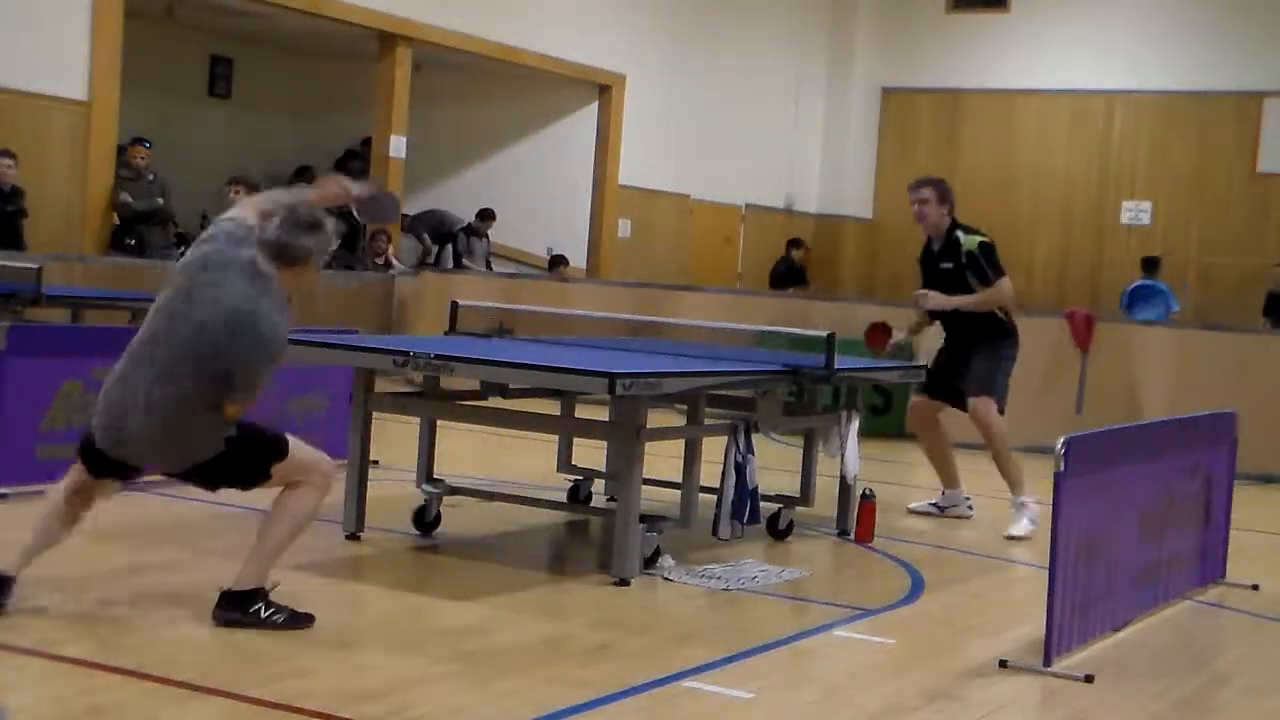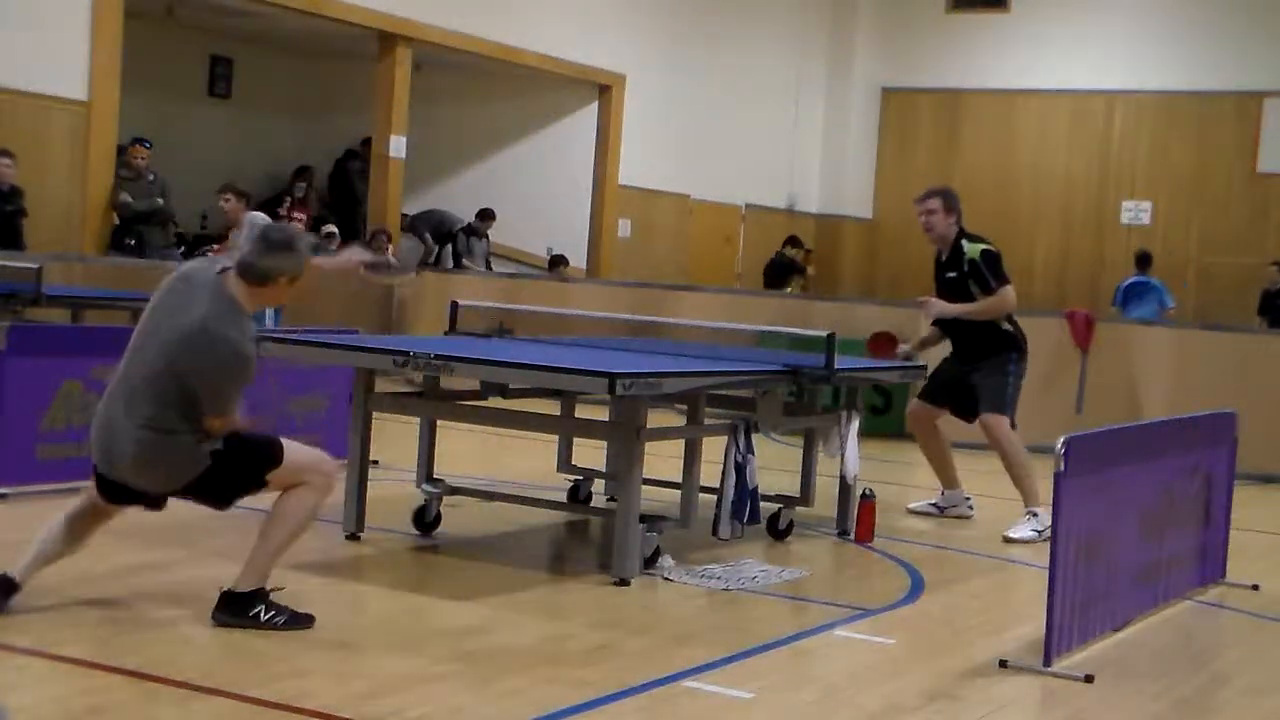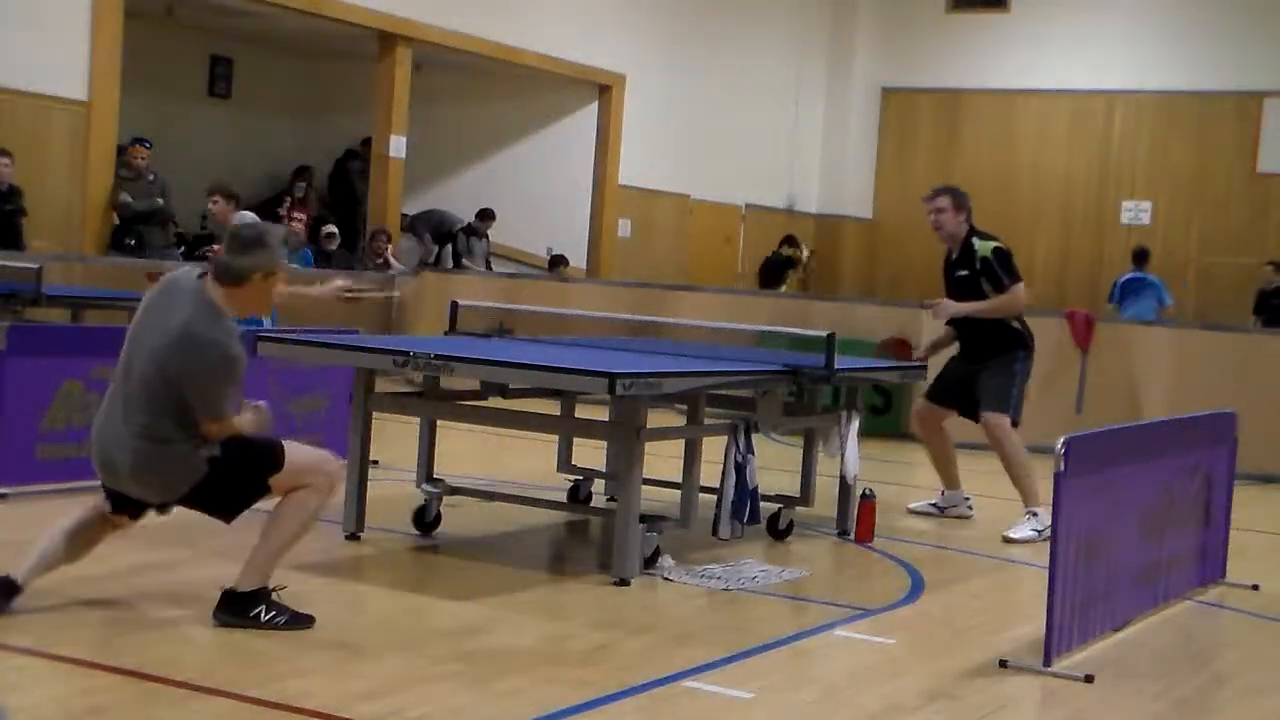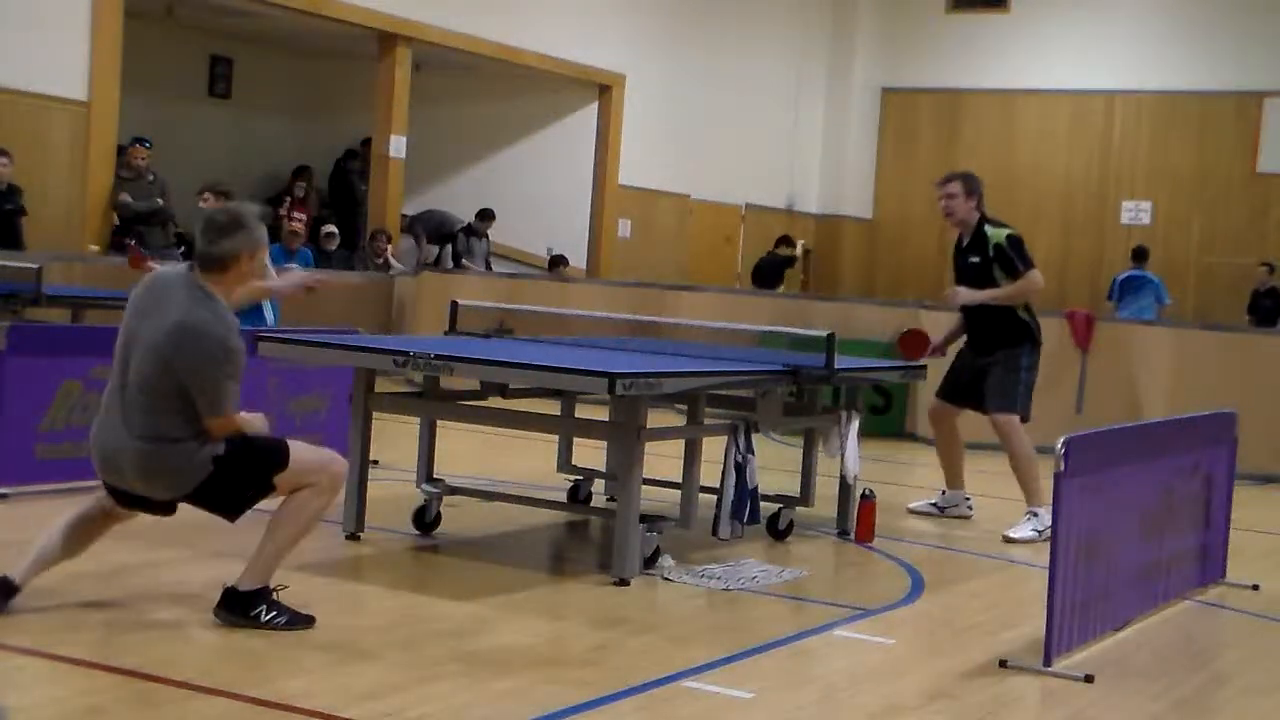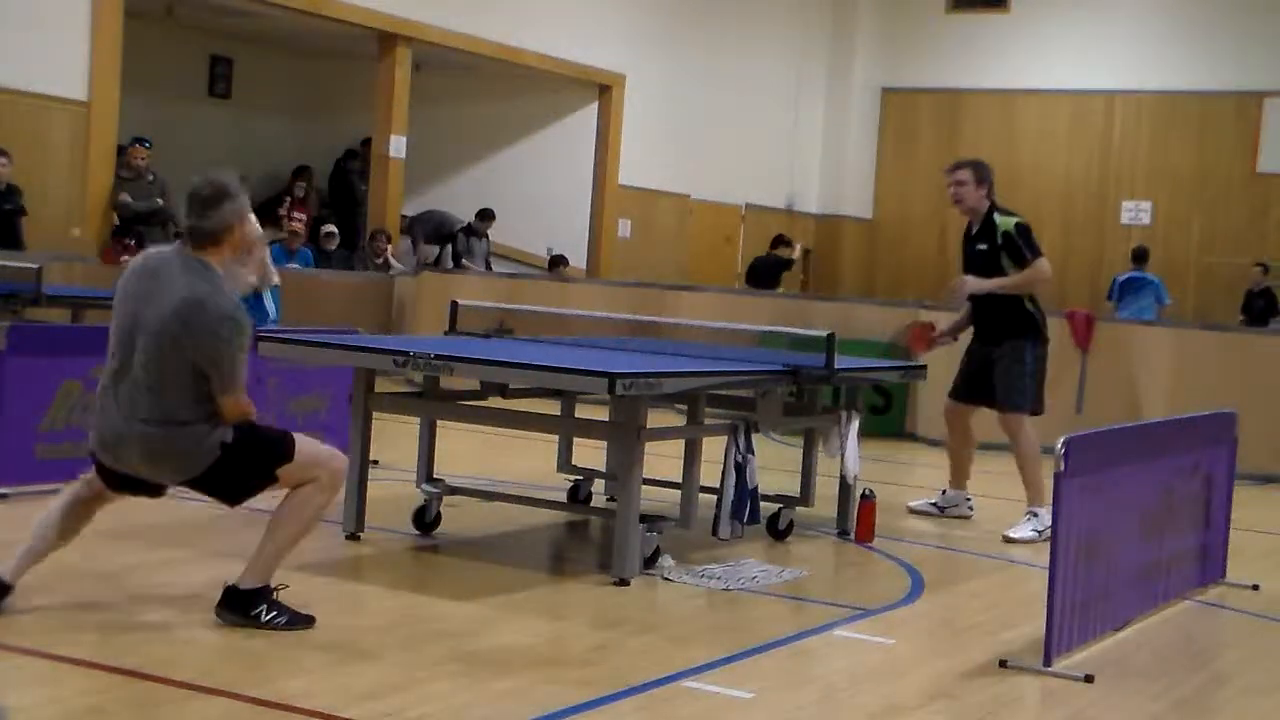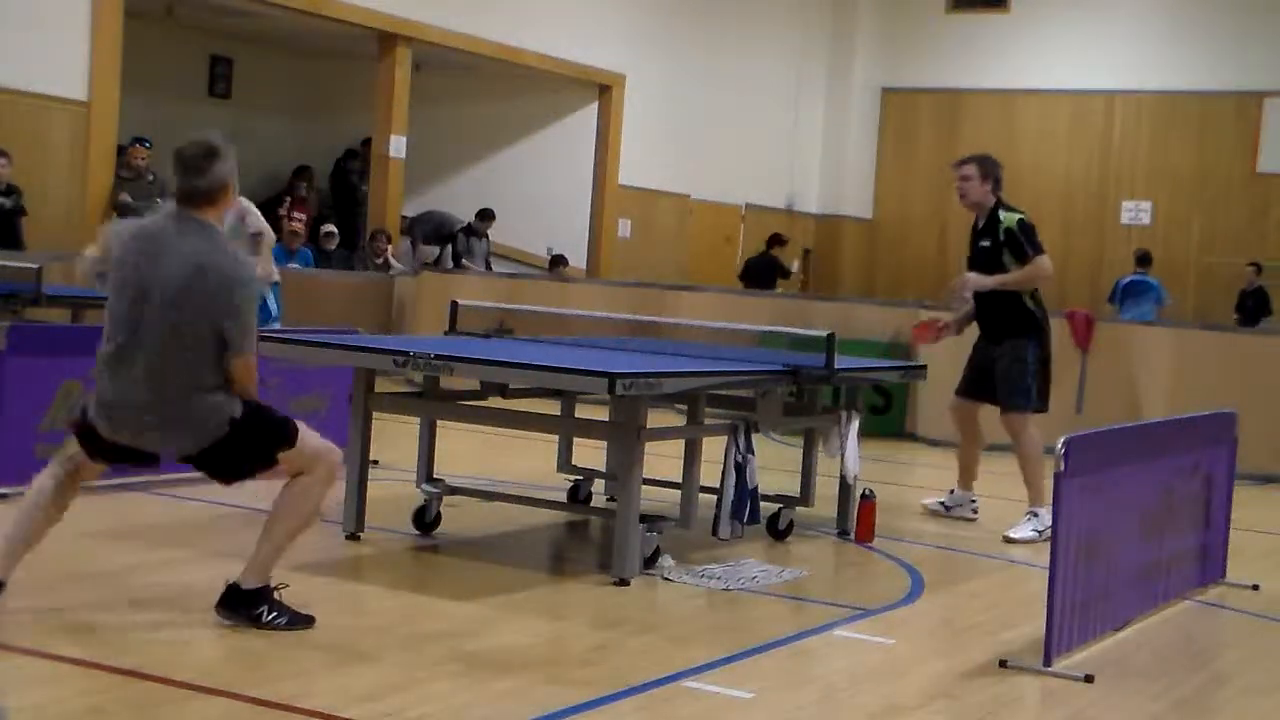
dt=0.1s
person 1, frame 1
left shoulder: (217, 245)
right shoulder: (266, 327)
left elbow: (248, 207)
right elbow: (233, 410)
left wrist: (321, 192)
left hip: (117, 416)
right hip: (183, 438)
left knee: (81, 485)
right knee: (316, 474)
right ankle: (243, 594)
person 1, frame 2
left shoulder: (198, 271)
right shoulder: (233, 345)
left elbow: (247, 256)
right elbow: (221, 425)
right wrist: (238, 418)
left hip: (113, 441)
right hip: (171, 458)
left knee: (98, 506)
right knee: (319, 472)
right ankle: (244, 598)
person 1, frame 3
left shoulder: (178, 281)
right shoulder: (219, 346)
left elbow: (229, 303)
right elbow: (217, 430)
right wrist: (248, 419)
left hip: (114, 453)
right hip: (169, 466)
left knee: (107, 514)
right knee: (324, 472)
right ankle: (245, 596)
person 1, frame 4
left shoulder: (161, 279)
right shoulder: (217, 336)
right elbow: (221, 425)
left wrist: (279, 285)
right wrist: (253, 424)
left hip: (113, 449)
right hip: (174, 463)
left knee: (108, 507)
right knee: (329, 471)
right ankle: (247, 595)
person 1, frame 5
left shoulder: (147, 263)
right shoulder: (224, 313)
right elbow: (233, 407)
left wrist: (238, 269)
right wrist: (251, 418)
left hip: (120, 436)
right hip: (186, 446)
left knee: (90, 492)
right knee: (328, 469)
right ankle: (248, 594)
person 1, frame 6
left shoulder: (131, 234)
right shoulder: (234, 271)
right elbow: (242, 376)
right wrist: (249, 411)
left hip: (115, 406)
right hip: (195, 419)
left knee: (66, 468)
right knee: (323, 462)
right ankle: (250, 592)
person 2, frame 1
left shoulder: (972, 244)
right shoulder: (927, 251)
left elbow: (1005, 293)
left wrist: (950, 301)
right wrist: (908, 331)
left hip: (993, 341)
right hip: (957, 344)
left knee: (982, 409)
right knee: (919, 410)
left ankle: (1023, 501)
right ankle: (955, 497)
person 2, frame 2
left shoulder: (978, 253)
right shoulder: (941, 261)
left elbow: (1007, 302)
left wrist: (953, 309)
right wrist: (916, 346)
left hip: (1001, 353)
right hip: (964, 355)
left knee: (994, 425)
right knee: (917, 414)
left ankle: (1037, 515)
right ankle: (954, 496)
person 2, frame 3
left shoulder: (988, 251)
right shoulder: (951, 260)
left elbow: (1020, 299)
left wrist: (964, 309)
right wrist: (931, 348)
left hip: (1008, 353)
right hip: (971, 355)
left knee: (996, 424)
right knee: (925, 415)
left ankle: (1038, 514)
right ankle: (954, 497)
person 2, frame 4
left shoulder: (1000, 237)
right shoulder: (961, 246)
left elbow: (1035, 284)
left wrist: (978, 296)
right wrist: (944, 340)
left hip: (1015, 345)
right hip: (978, 347)
left knee: (1005, 421)
right knee: (940, 412)
left ankle: (1040, 514)
right ankle: (955, 497)
person 2, frame 5
left shoulder: (1008, 226)
right shoulder: (971, 234)
left elbow: (1042, 273)
left wrist: (986, 283)
right wrist: (955, 328)
left hip: (1019, 338)
right hip: (986, 340)
left knee: (1014, 419)
right knee: (955, 412)
left ankle: (1040, 515)
right ankle: (956, 497)
person 2, frame 6
left shoulder: (1012, 222)
right shoulder: (978, 229)
left elbow: (1043, 270)
left wrist: (987, 280)
right wrist: (961, 320)
left hip: (1022, 337)
right hip: (991, 337)
left knee: (1017, 419)
right knee: (962, 409)
left ankle: (1041, 515)
right ankle: (963, 497)
